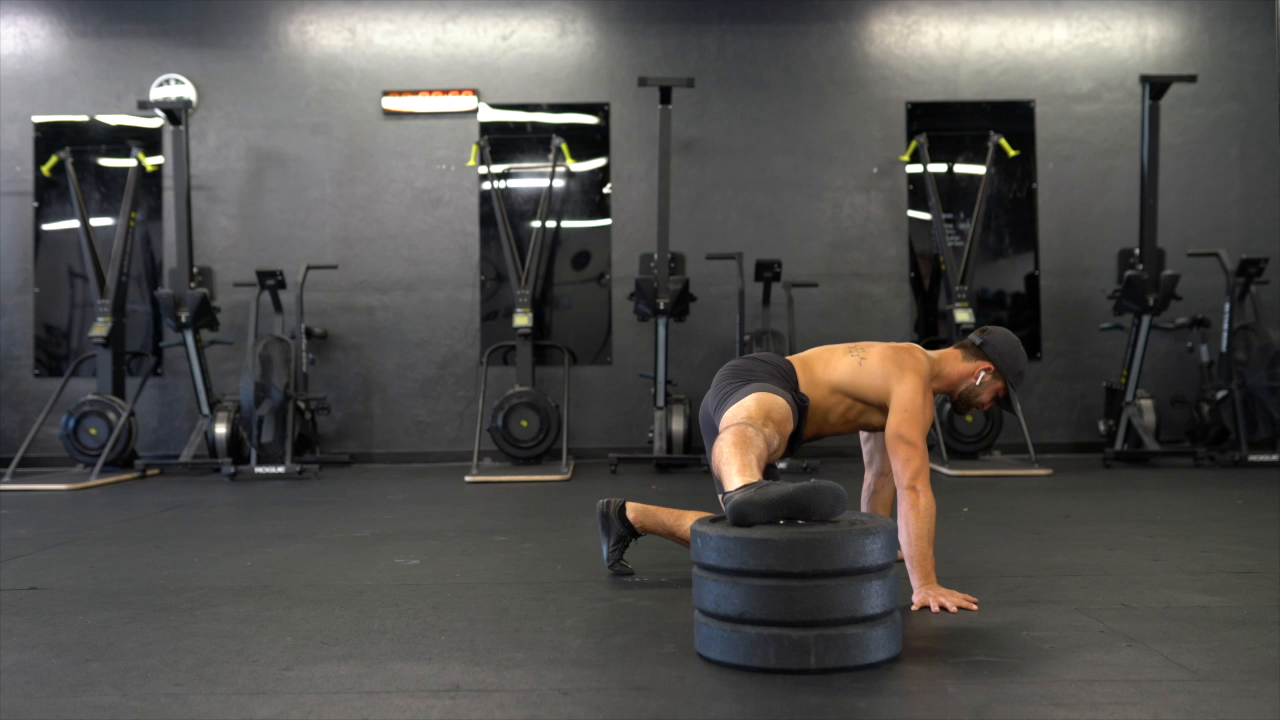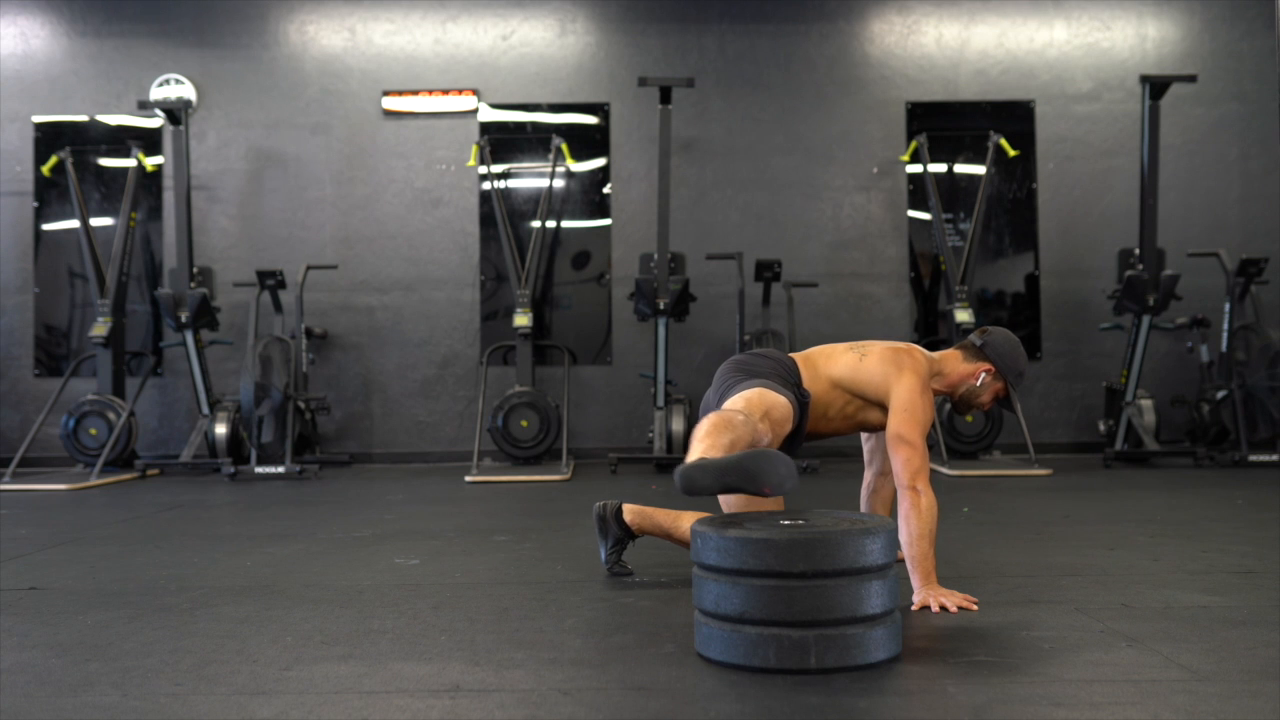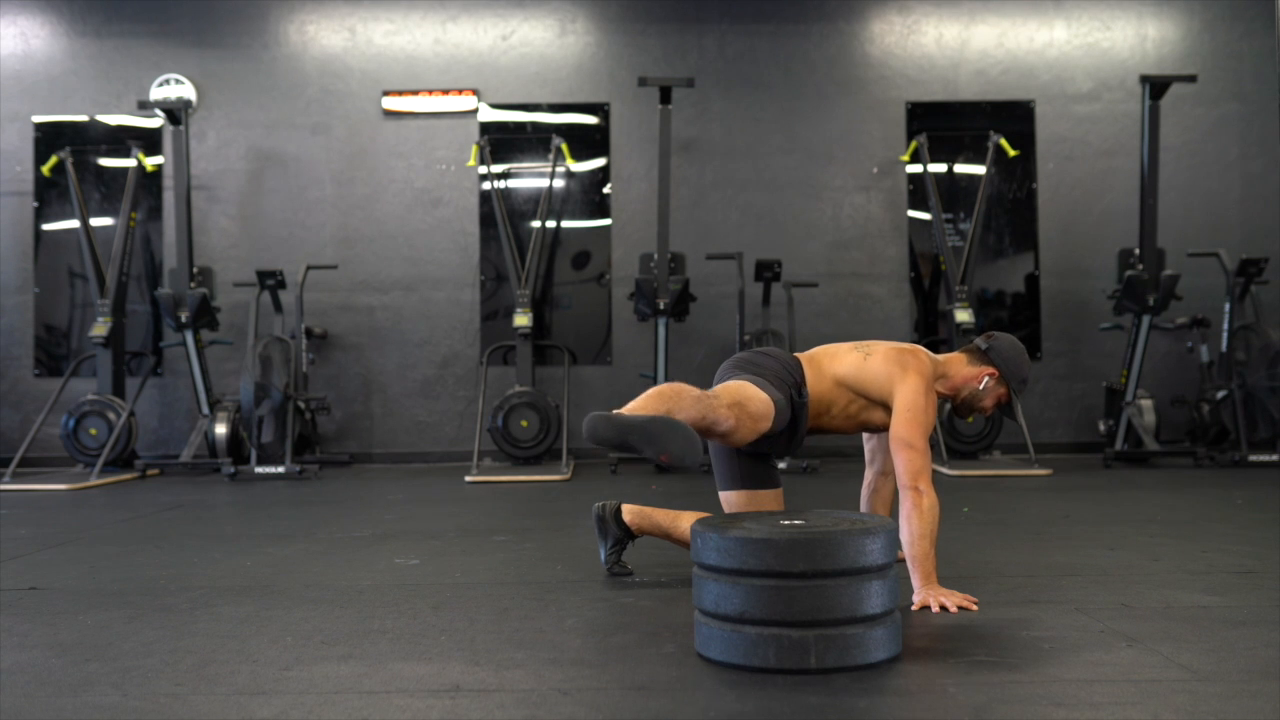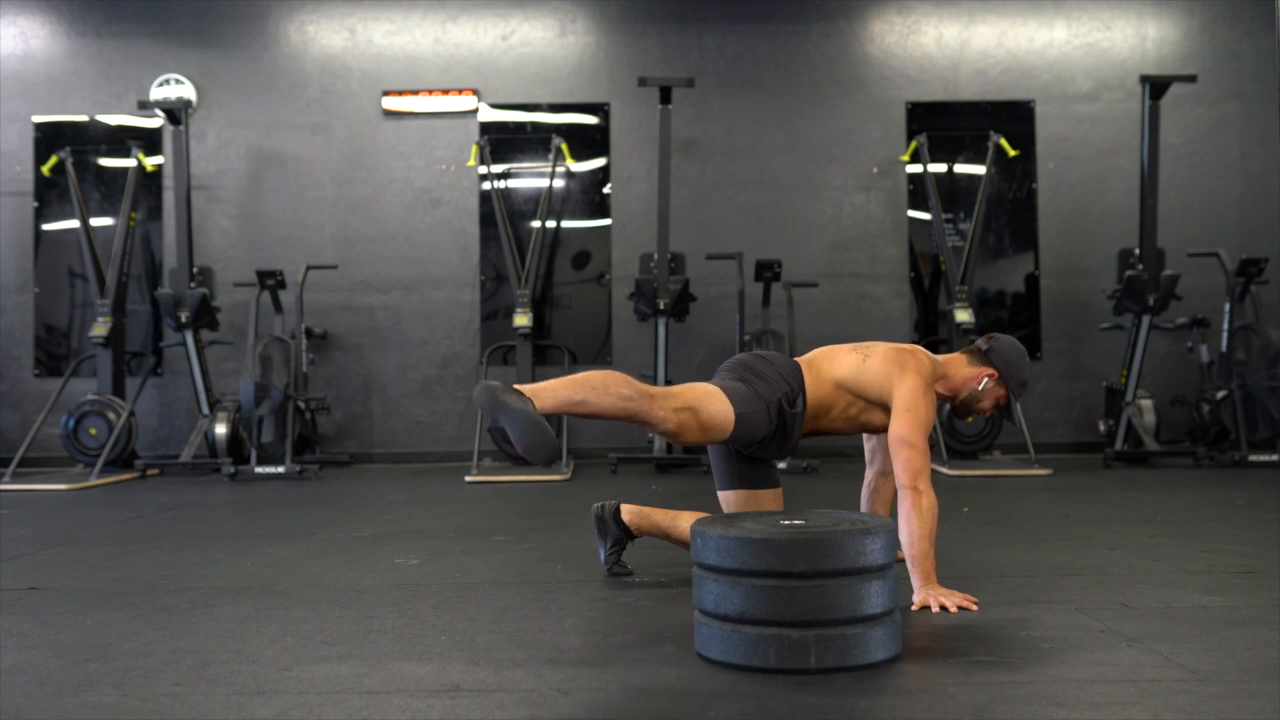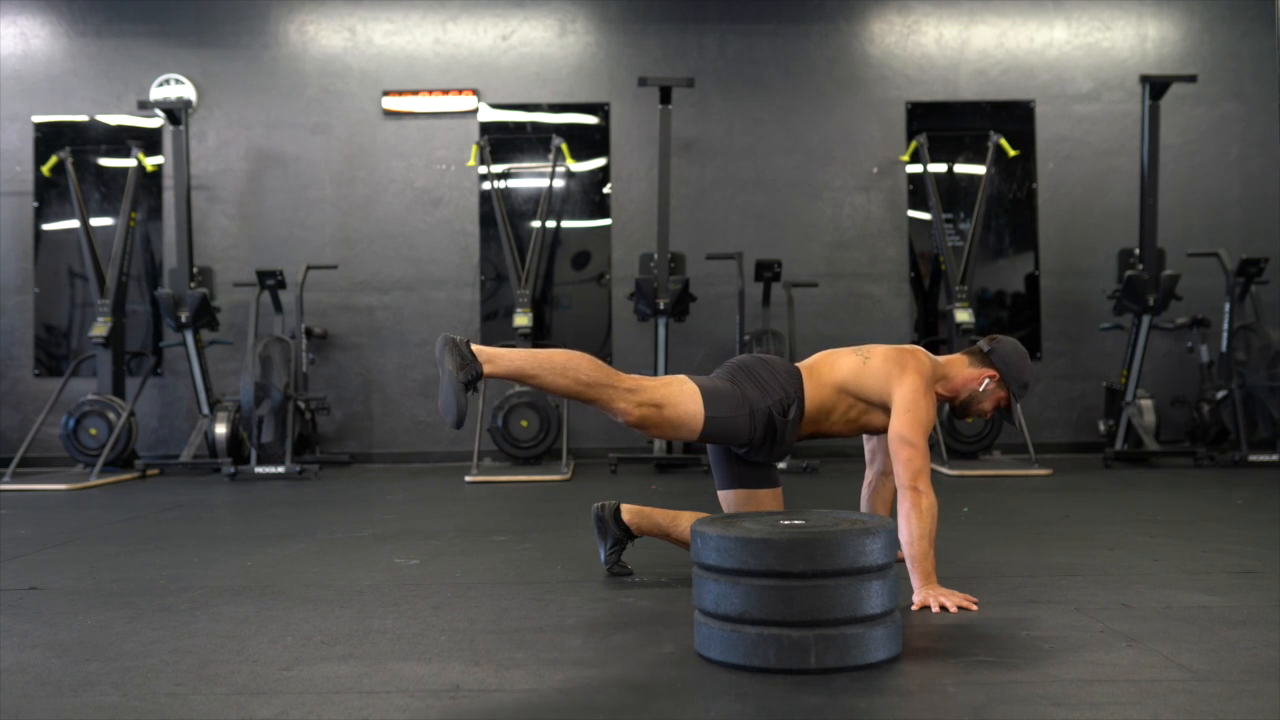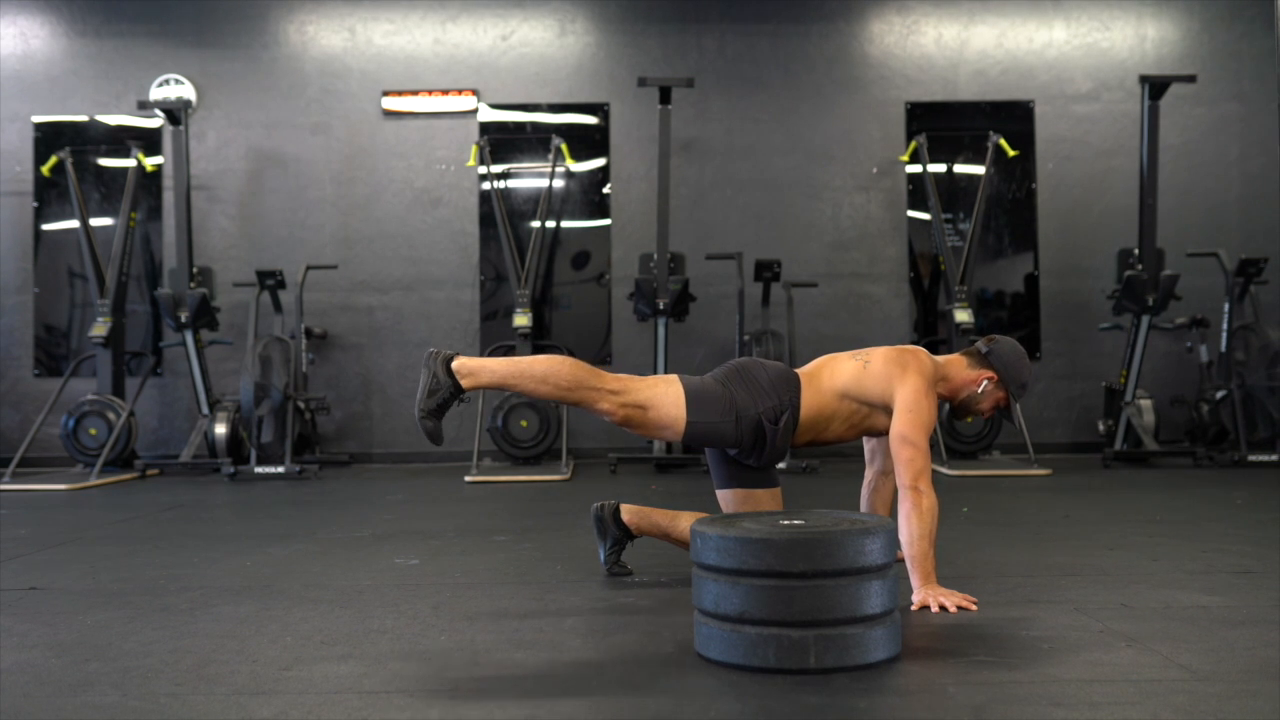
dt=0.7s
person 1, frame 1
left shoulder: (903, 371)
right shoulder: (914, 383)
left elbow: (882, 470)
right elbow: (913, 488)
right wrist: (925, 585)
left hip: (734, 407)
right hip: (750, 387)
right knee: (759, 432)
left ankle: (628, 515)
right ankle: (747, 490)
person 1, frame 2
left shoulder: (904, 373)
right shoulder: (914, 383)
left elbow: (881, 471)
right elbow: (914, 488)
right wrist: (926, 585)
left hip: (743, 397)
right hip: (754, 380)
right knee: (759, 425)
left ankle: (624, 518)
right ankle: (705, 466)
person 1, frame 3
left shoulder: (909, 375)
right shoulder: (920, 383)
left elbow: (882, 471)
right elbow: (917, 489)
right wrist: (926, 586)
left hip: (756, 409)
right hip: (761, 379)
right knee: (727, 416)
left ankle: (625, 517)
right ankle: (628, 420)
person 1, frame 4
left shoulder: (909, 373)
right shoulder: (917, 384)
left elbow: (881, 471)
right elbow: (914, 489)
right wrist: (926, 585)
left hip: (758, 421)
right hip: (762, 391)
right knee: (671, 413)
left ankle: (626, 518)
right ankle: (522, 398)
person 1, frame 5
left shoulder: (906, 374)
right shoulder: (919, 384)
left elbow: (881, 473)
right elbow: (915, 489)
right wrist: (925, 584)
left hip: (756, 425)
right hip: (757, 397)
right knee: (633, 400)
left ankle: (626, 518)
right ankle: (474, 357)
person 1, frame 6
left shoulder: (906, 374)
right shoulder: (920, 383)
left elbow: (880, 472)
right elbow: (915, 489)
right wrist: (925, 584)
left hip: (753, 427)
right hip: (750, 404)
right knee: (614, 396)
left ankle: (625, 518)
right ankle: (458, 370)
